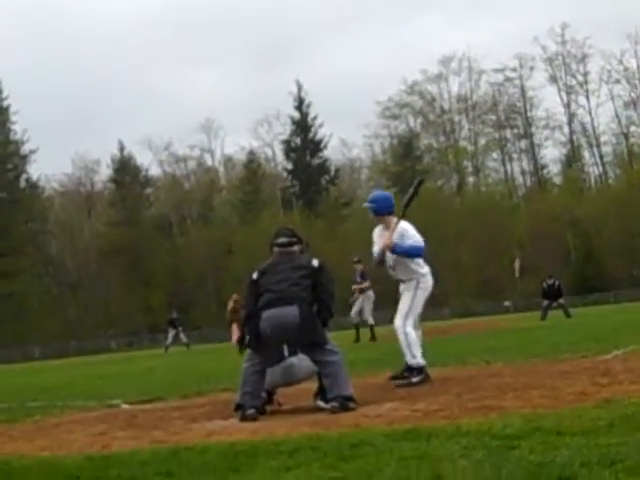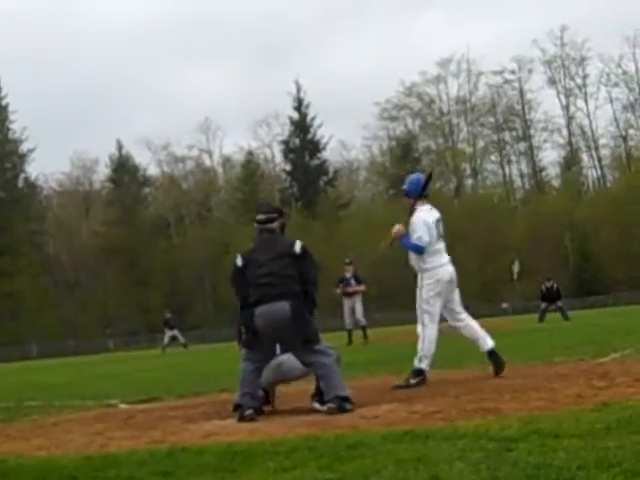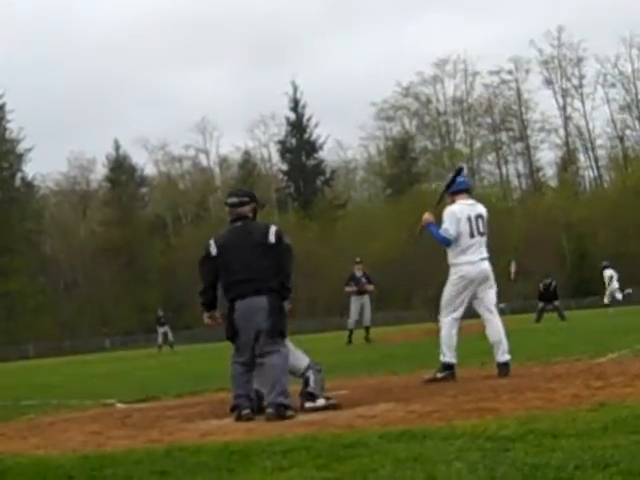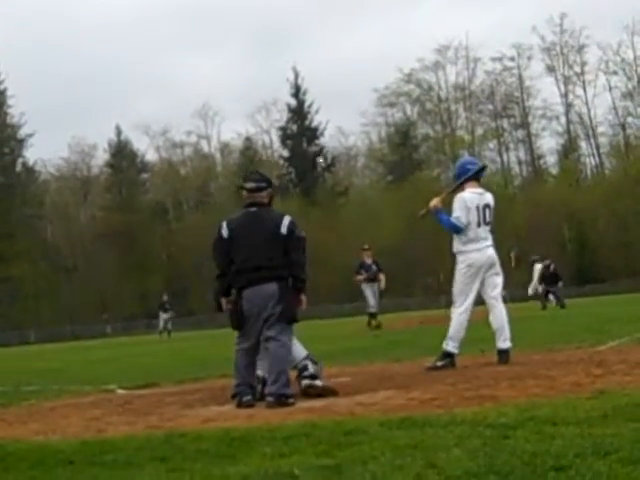
dt=0.5s
person 1, frame 1
left shoulder: (261, 271)
right shoulder: (312, 264)
left elbow: (250, 306)
right elbow: (325, 295)
left wrist: (247, 335)
right wrist: (321, 323)
left hip: (266, 319)
right hip: (299, 315)
left knee: (254, 361)
right knee: (328, 354)
left ankle: (248, 406)
right ankle: (340, 399)
person 1, frame 2
left shoulder: (244, 256)
right shoulder: (296, 246)
left elbow: (241, 292)
right elbow: (310, 281)
left wrist: (248, 319)
right wrist: (309, 311)
left hip: (259, 313)
right hip: (290, 309)
left knee: (251, 360)
right knee: (318, 355)
left ankle: (246, 406)
right ankle: (337, 399)
person 1, frame 3
left shoulder: (217, 242)
right shoulder: (271, 232)
left elbow: (209, 278)
right elbow: (284, 268)
left wrist: (209, 307)
right wrist: (283, 297)
left hip: (239, 305)
right hip: (268, 301)
left knee: (242, 357)
right knee: (273, 352)
left ankle: (242, 406)
right ankle: (276, 404)
person 1, frame 4
left shoulder: (229, 226)
right shoulder: (283, 221)
left elbow: (222, 263)
right elbow: (296, 259)
left wrist: (224, 293)
right wrist: (300, 289)
left hip: (246, 292)
right hip: (276, 289)
left knee: (245, 344)
right knee: (278, 340)
left ankle: (244, 393)
right ankle: (277, 392)
person 2, frame 1
left shoulder: (404, 228)
right shoulder: (378, 232)
left elbow: (419, 250)
right elbow: (378, 258)
left wrist: (393, 248)
right wrist: (379, 255)
left hip: (419, 280)
right hip: (407, 282)
left knee: (402, 323)
right knee: (409, 323)
left ankle: (418, 370)
right ankle: (412, 365)
person 2, frame 2
left shoulder: (419, 217)
right shoulder: (432, 212)
left elbow: (419, 248)
left wrist: (401, 236)
right wrist: (403, 235)
left hip: (431, 274)
right hip: (445, 270)
left knee: (427, 322)
right knee: (458, 316)
left ankle: (420, 371)
right ankle: (491, 352)
person 2, frame 3
left shoulder: (452, 210)
right shoulder: (481, 209)
left elbow: (446, 240)
left wrist: (429, 224)
left hip: (462, 270)
right hip: (483, 266)
left knee: (448, 317)
right knee: (490, 315)
left ankle: (448, 366)
right ankle: (503, 362)
person 2, frame 4
left shoulder: (462, 197)
right shoulder: (488, 197)
left elbow: (456, 227)
left wrist: (437, 210)
left hip: (469, 257)
right hip: (488, 254)
left knee: (461, 306)
right knee: (495, 301)
left ankle: (449, 353)
right ankle: (504, 349)
